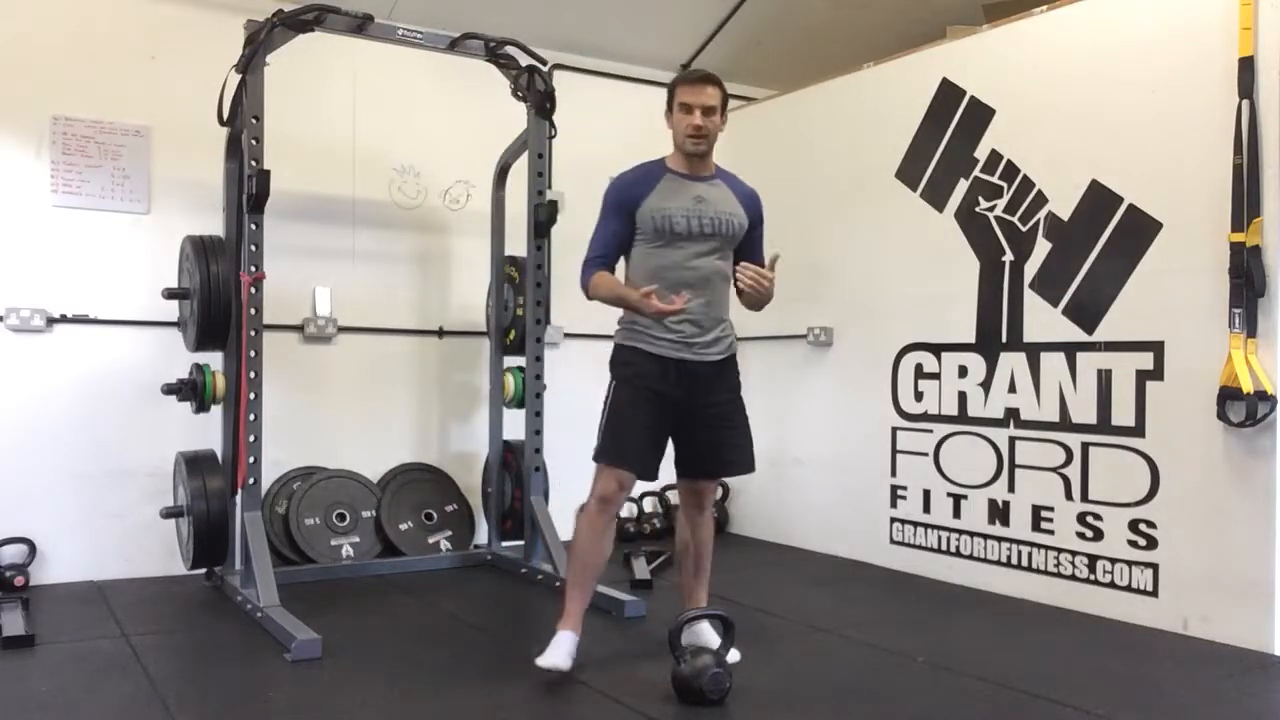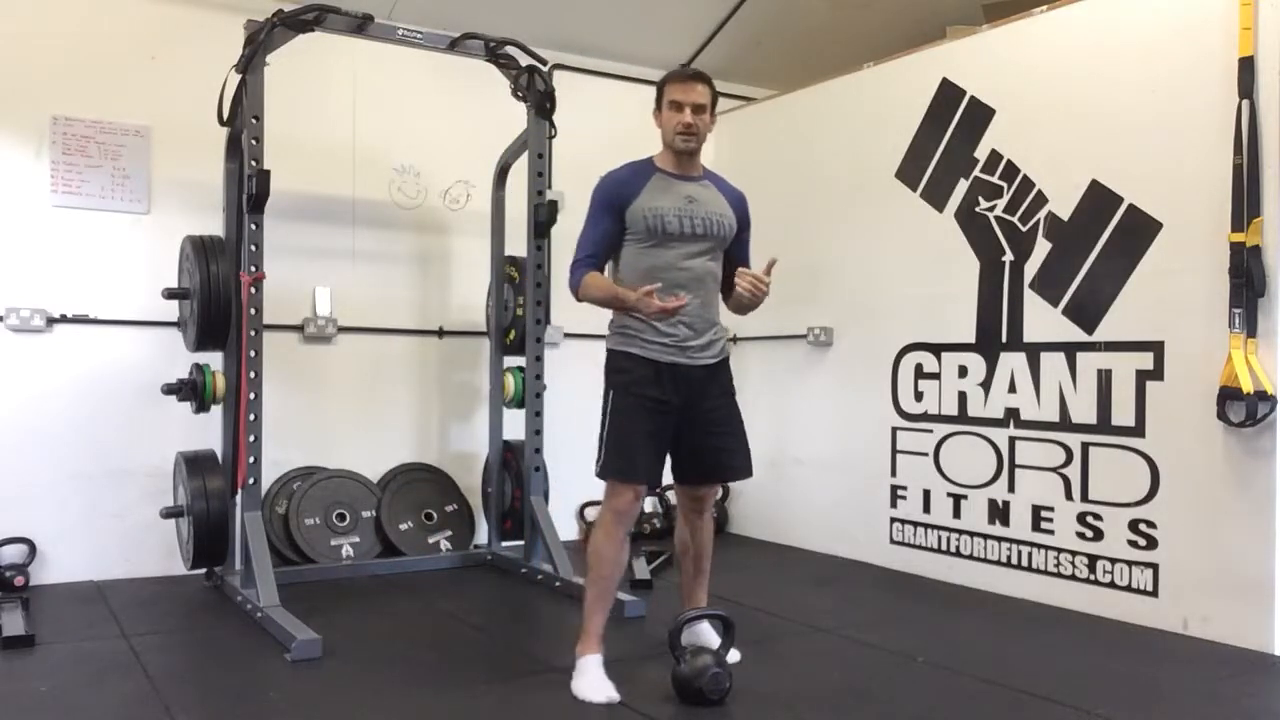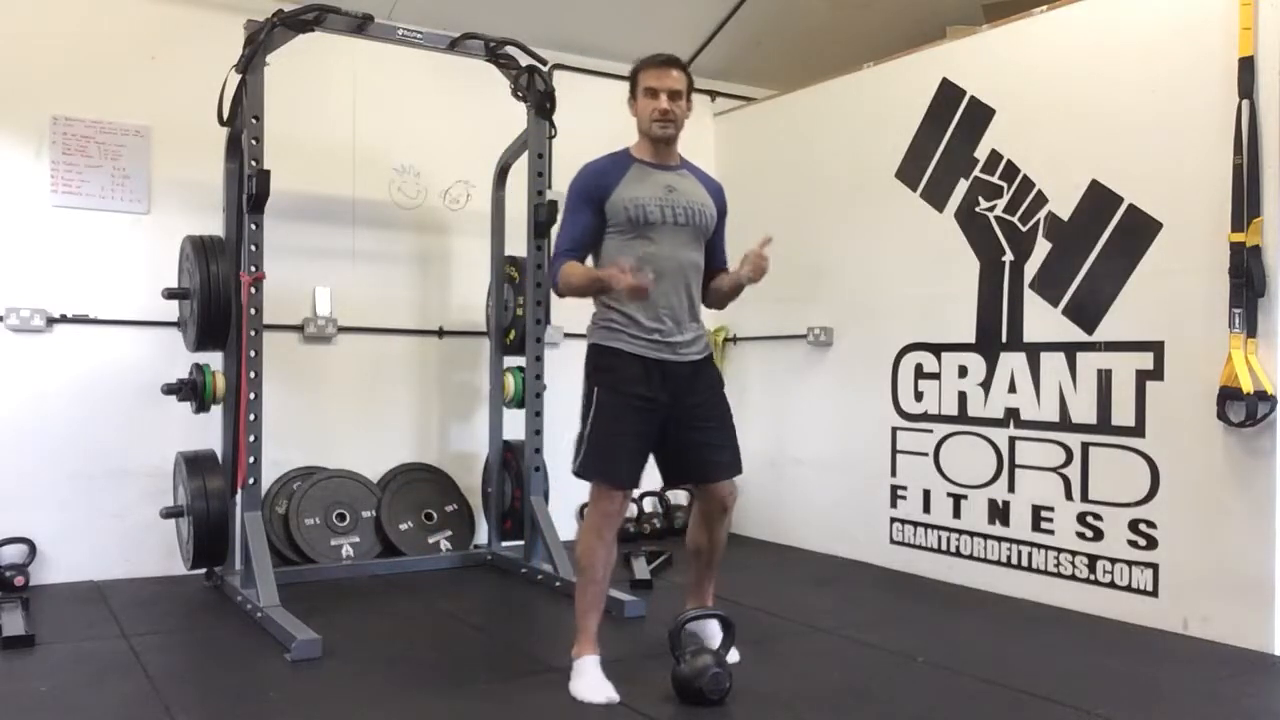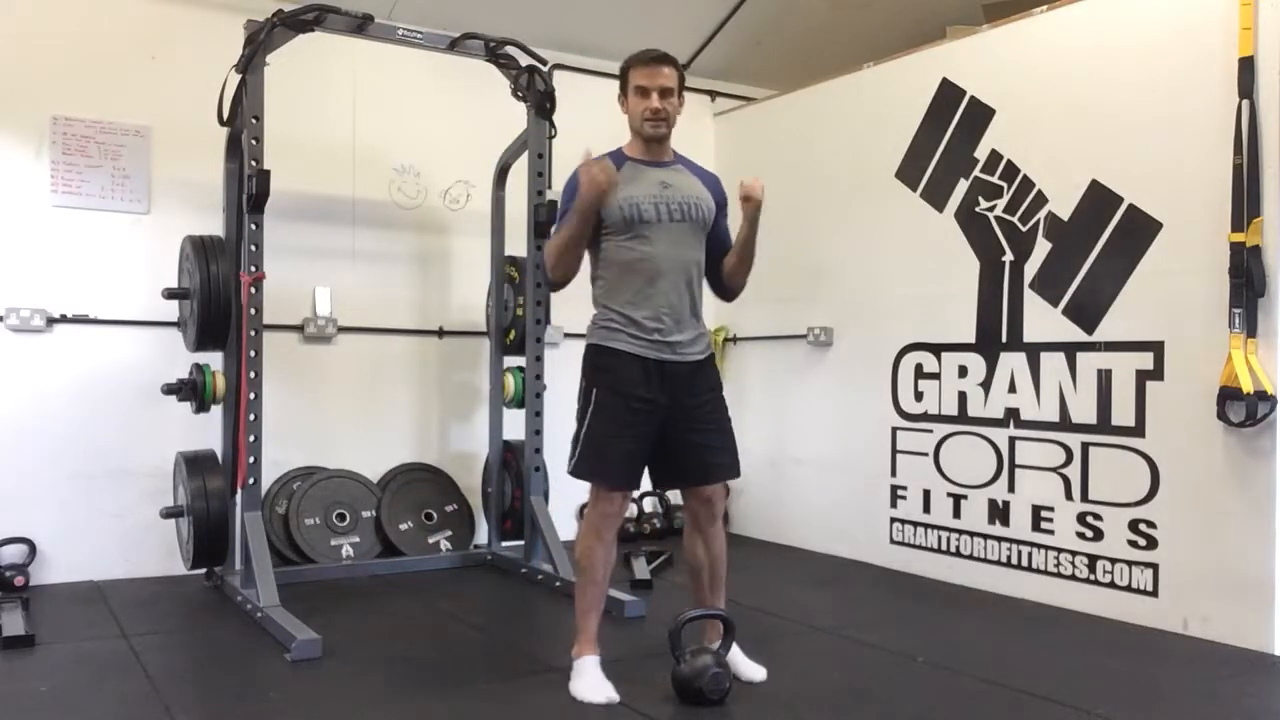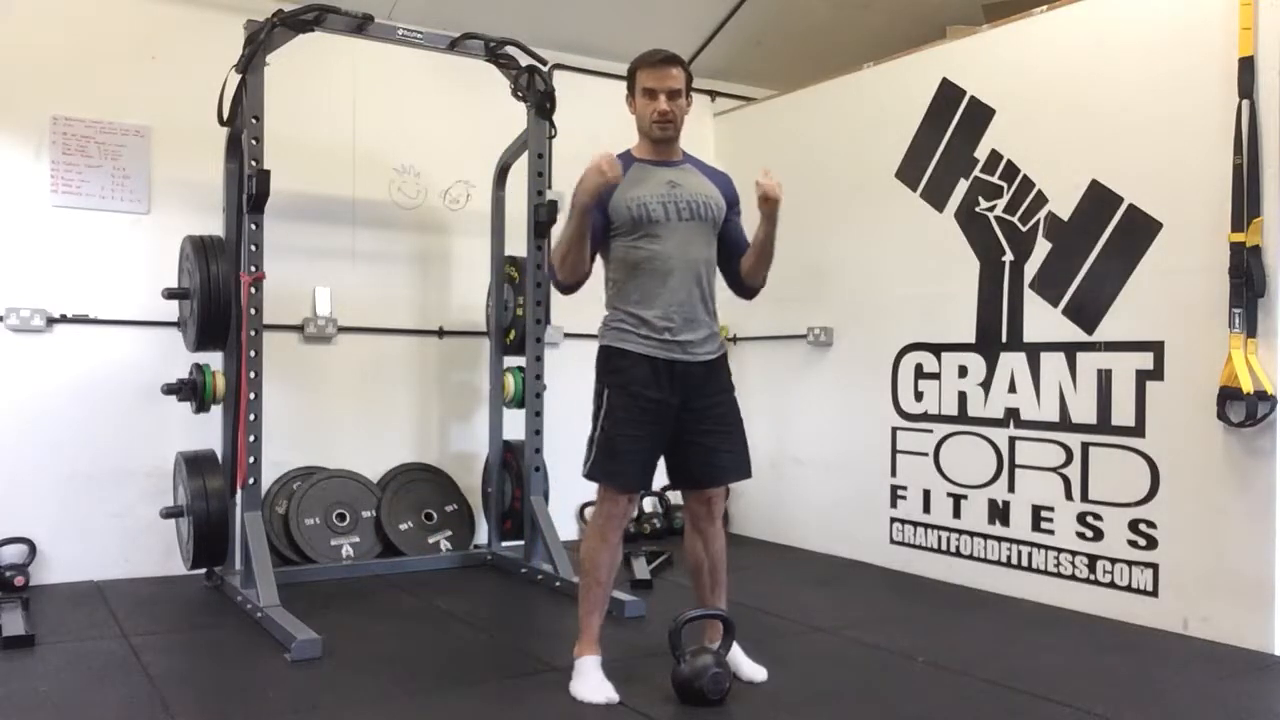
dt=0.2s
person 1, frame 1
left shoulder: (744, 200)
right shoulder: (632, 187)
left elbow: (756, 294)
right elbow: (593, 273)
left wrist: (761, 287)
right wrist: (634, 299)
left hip: (714, 366)
right hip: (644, 358)
left knee: (699, 496)
right knee: (609, 490)
left ankle: (697, 621)
right ankle: (568, 628)
person 1, frame 2
left shoulder: (731, 200)
right shoulder: (621, 187)
right elbow: (582, 277)
left wrist: (752, 292)
right wrist: (628, 299)
left hip: (708, 367)
right hip: (639, 364)
left knee: (699, 500)
right knee: (621, 502)
left ankle: (696, 621)
right ankle: (590, 653)
person 1, frame 3
left shoulder: (709, 191)
right shoulder: (600, 178)
right elbow: (561, 272)
left wrist: (740, 278)
right wrist: (604, 279)
left hip: (692, 362)
right hip: (622, 359)
left knee: (719, 495)
right knee: (608, 503)
left ankle: (699, 614)
right ankle: (585, 653)
person 1, frame 4
left shoulder: (706, 186)
right shoulder: (595, 176)
left elbow: (726, 285)
right elbow: (553, 274)
left wrist: (750, 227)
right wrist: (582, 209)
left hip: (693, 363)
right hip: (621, 360)
left knee: (709, 503)
right knee: (607, 504)
left ankle: (713, 638)
right ankle: (586, 654)
person 1, frame 5
left shoulder: (717, 184)
right shoulder: (608, 180)
left elbow: (746, 284)
right elbow: (565, 278)
left wrist: (769, 220)
right wrist: (583, 202)
left hip: (705, 363)
right hip: (632, 361)
left knee: (708, 506)
right knee: (614, 505)
left ankle: (715, 641)
right ankle: (588, 655)
